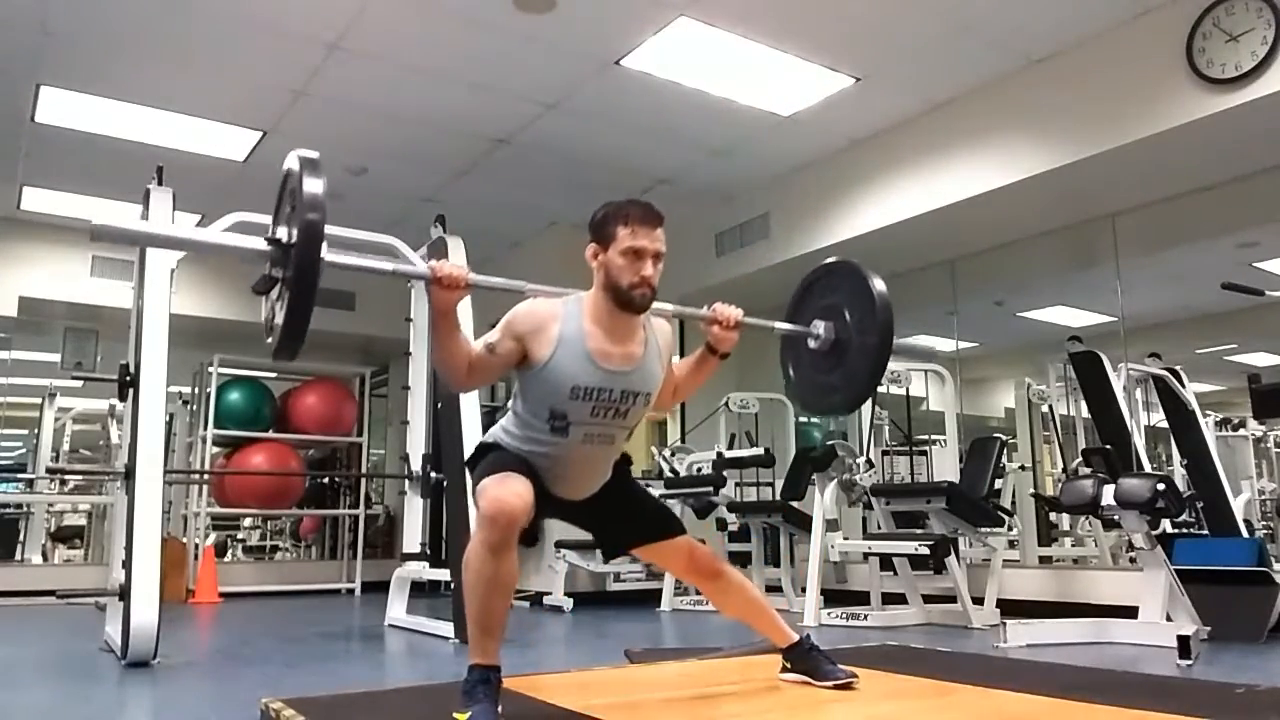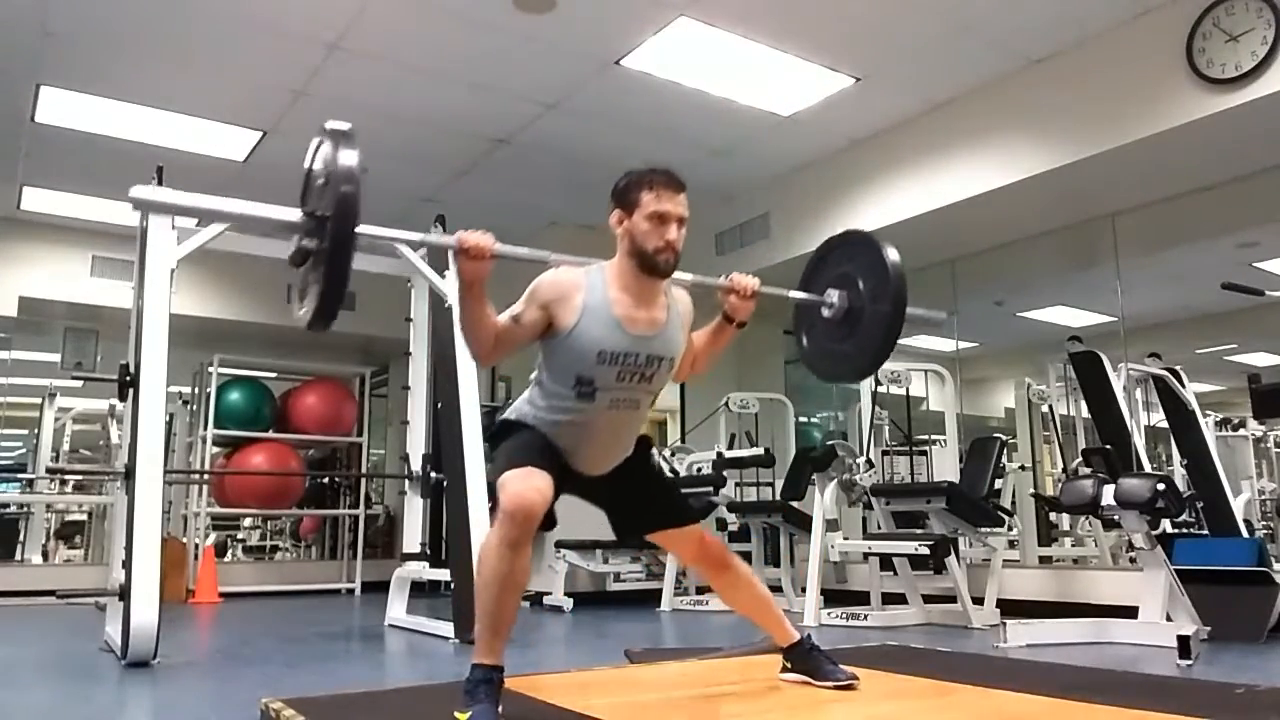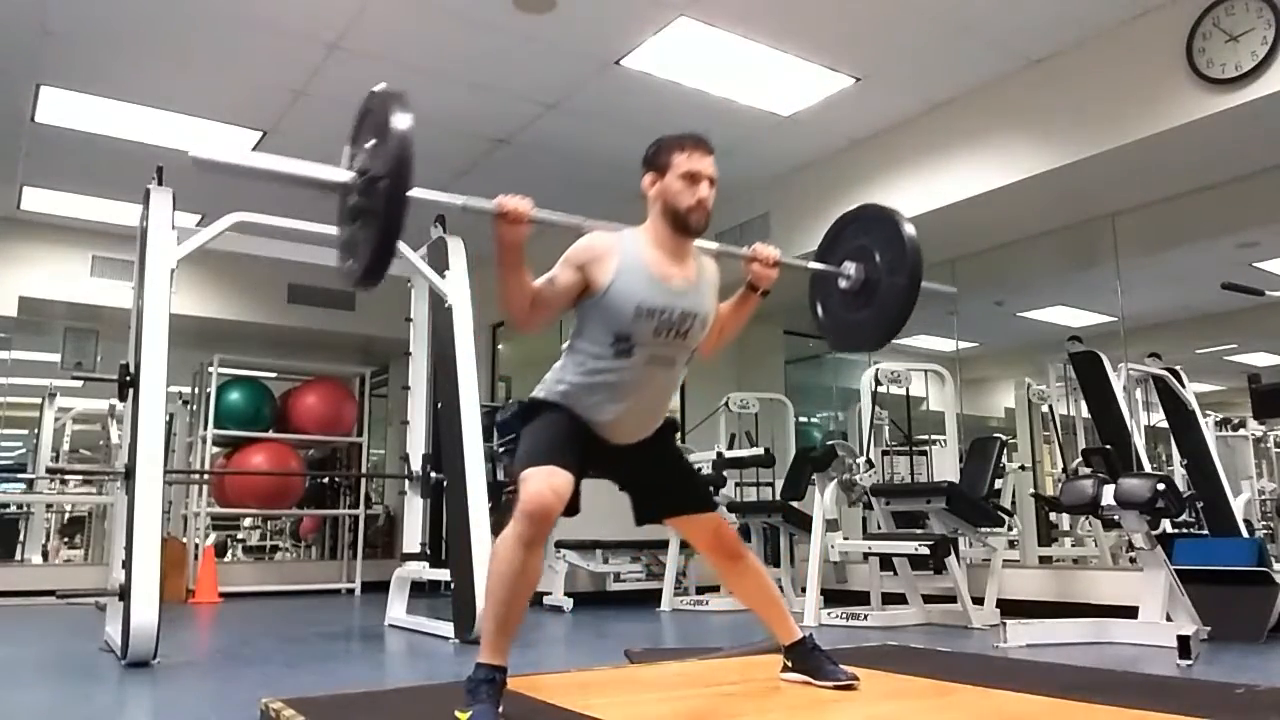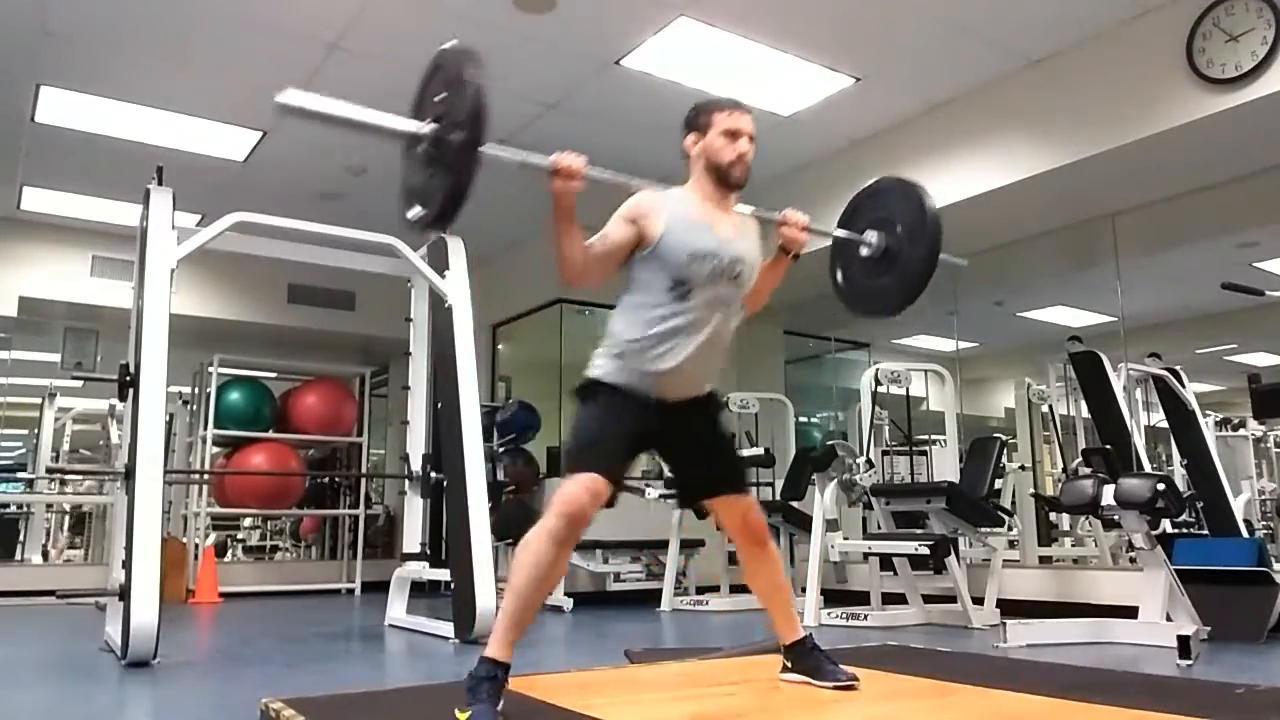
dt=0.2s
person 1, frame 1
left shoulder: (659, 336)
right shoulder: (540, 321)
left elbow: (665, 395)
right elbow: (461, 376)
left wrist: (715, 349)
right wrist: (443, 309)
left hip: (597, 480)
right hip: (516, 461)
left knee: (702, 562)
right knee: (502, 509)
left ankle: (798, 651)
person 1, frame 2
left shoulder: (679, 305)
right shoulder: (565, 290)
right elbow: (488, 349)
left wrist: (732, 319)
right wrist: (471, 280)
left hip: (618, 455)
right hip: (537, 436)
left knee: (710, 551)
right knee: (521, 505)
left ankle: (799, 651)
person 1, frame 3
left shoulder: (706, 271)
right shoulder: (603, 251)
right elbow: (524, 316)
left wrist: (754, 288)
right wrist: (511, 247)
left hip: (644, 432)
right hip: (567, 412)
left knee: (723, 540)
right knee: (538, 504)
left ankle: (799, 650)
person 1, frame 4
left shoulder: (747, 230)
right shoulder: (652, 208)
right elbow: (576, 273)
left wrist: (786, 253)
right wrist: (564, 203)
left hip: (692, 401)
right hip: (623, 388)
left knee: (749, 523)
right knee: (572, 507)
left ankle: (798, 650)
